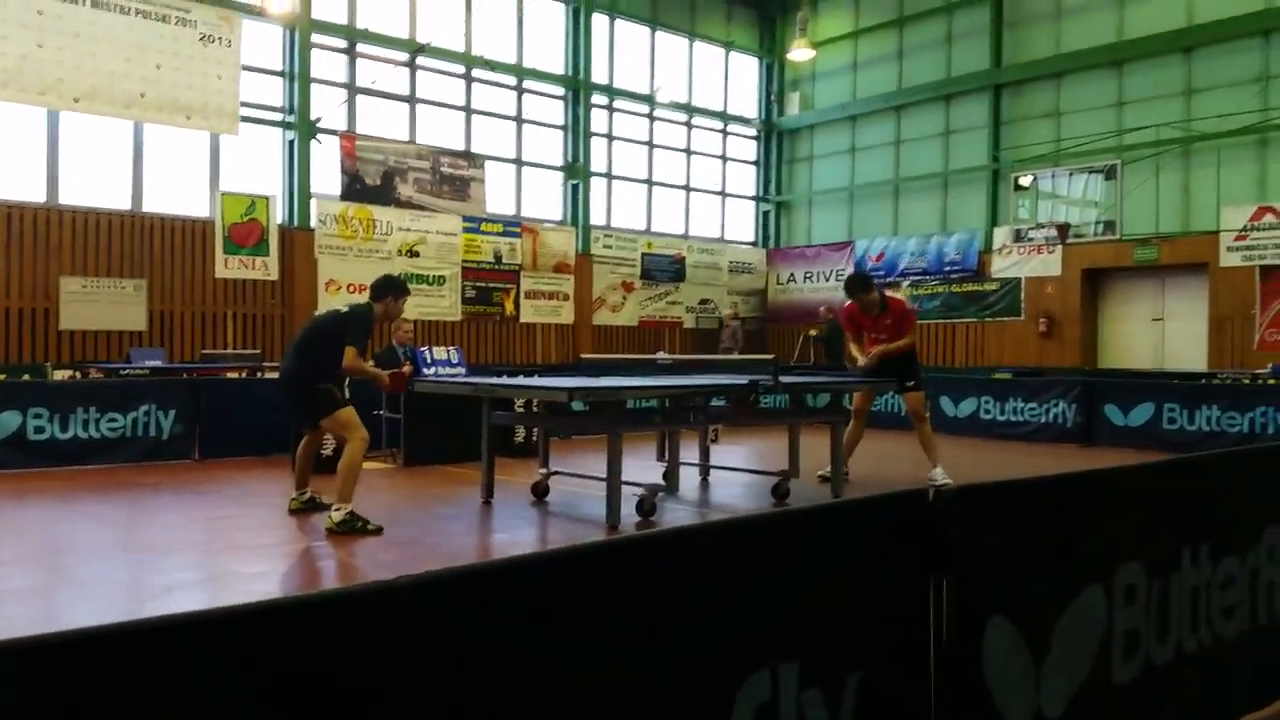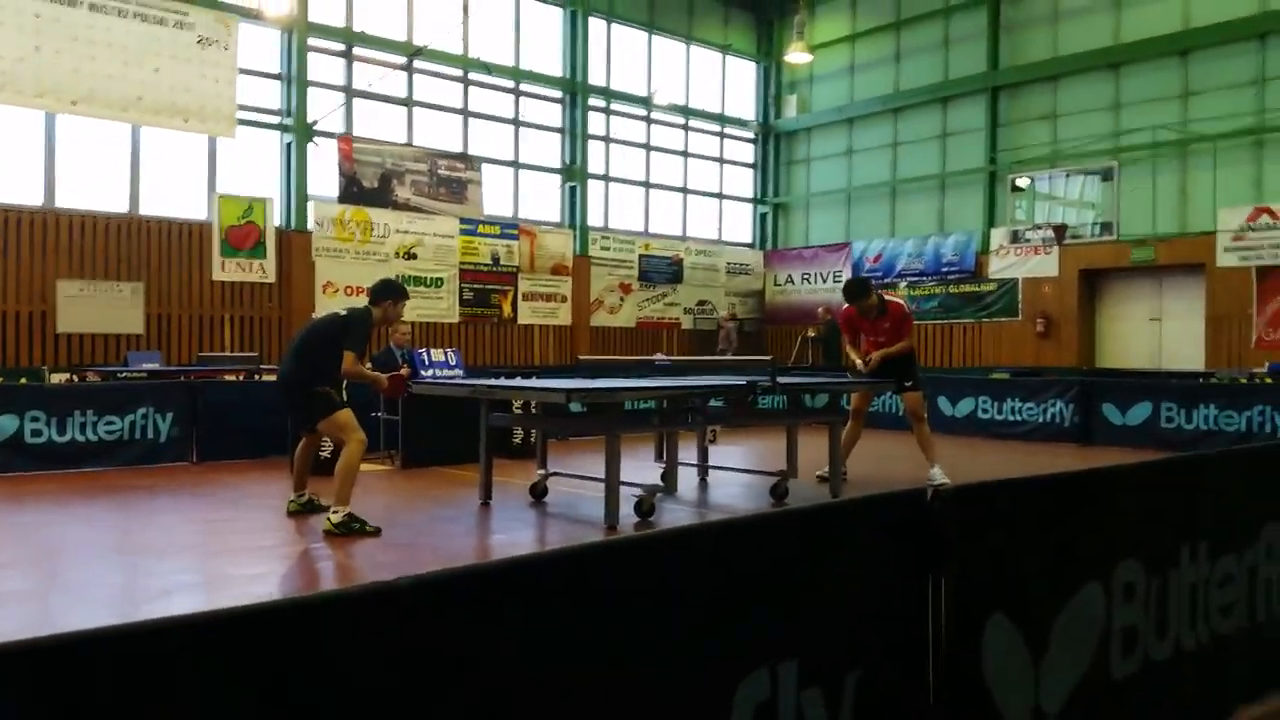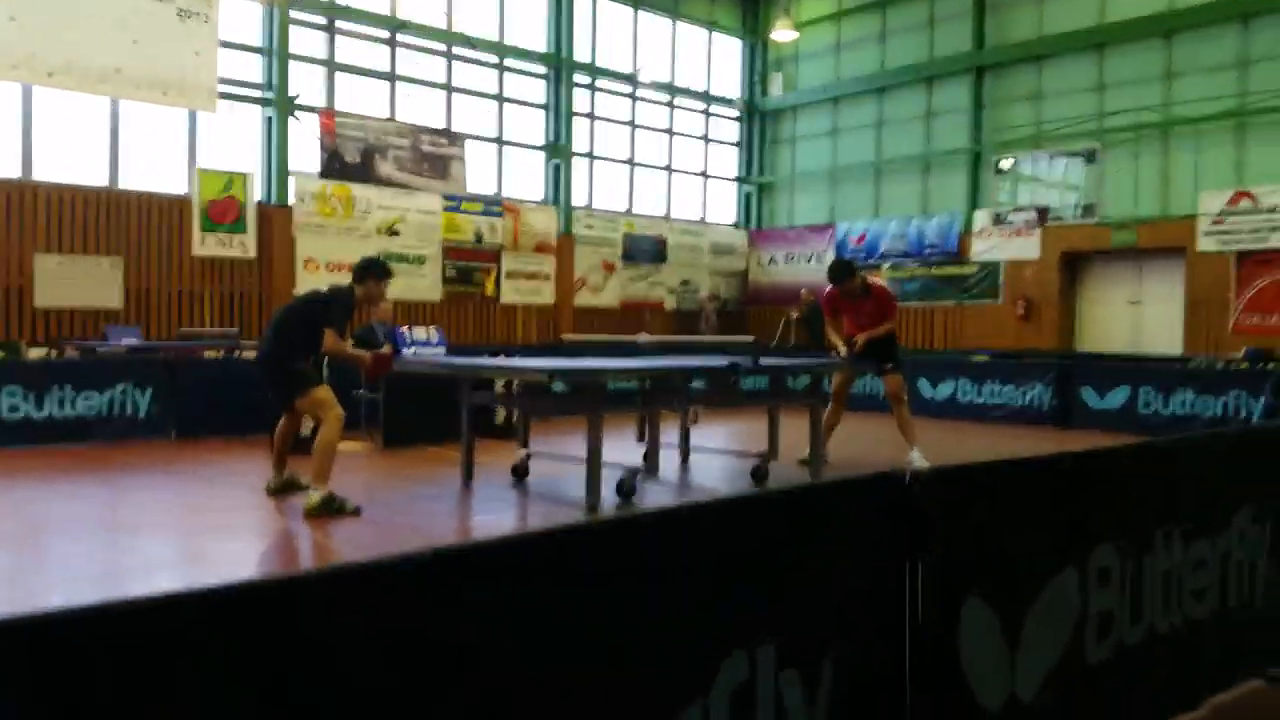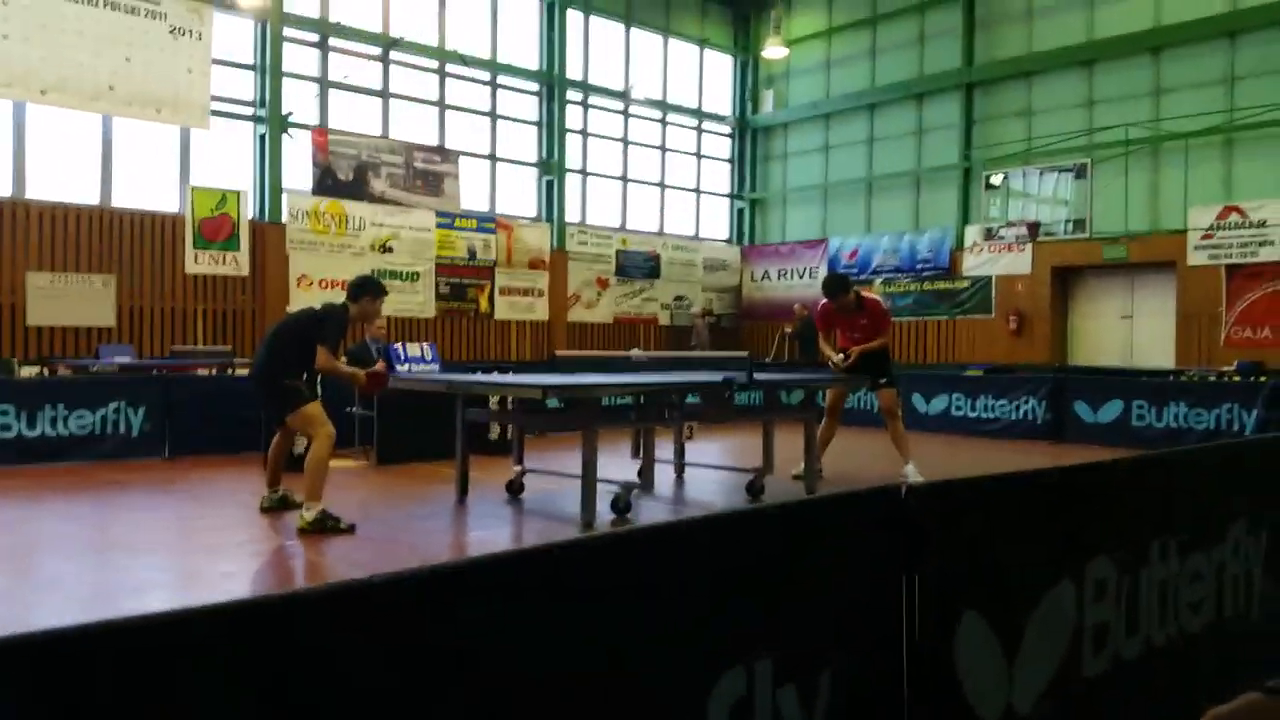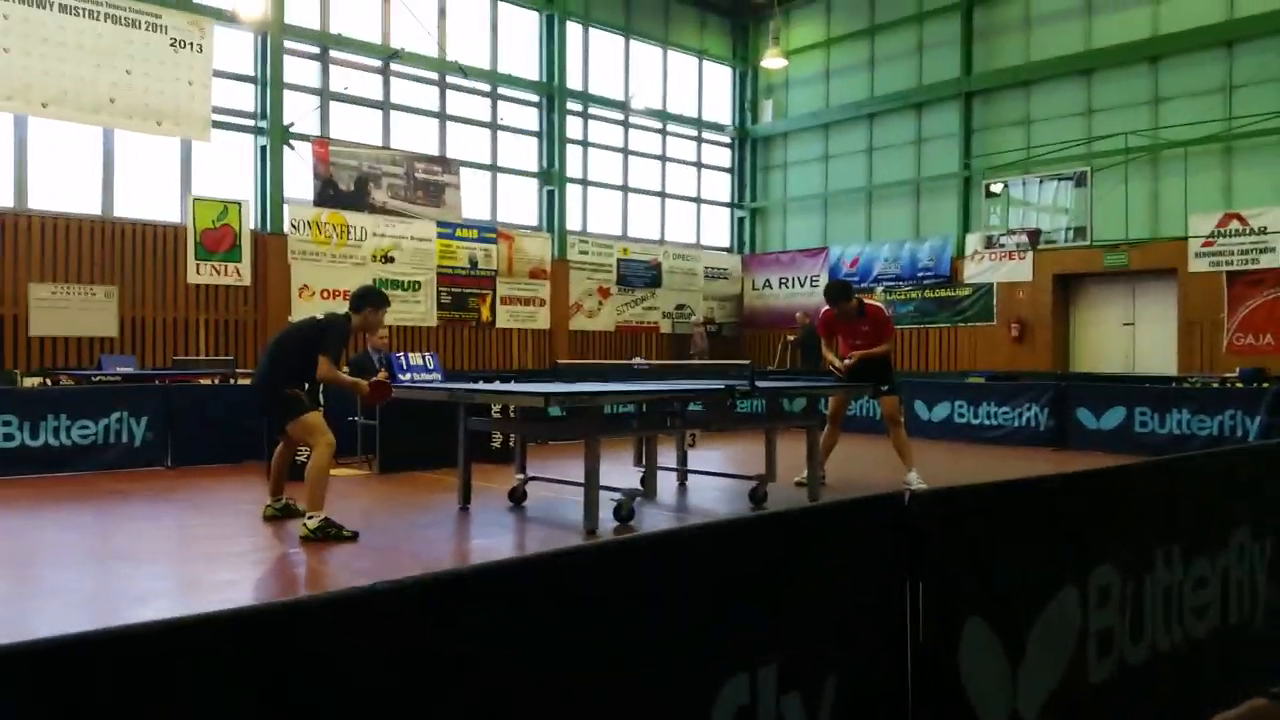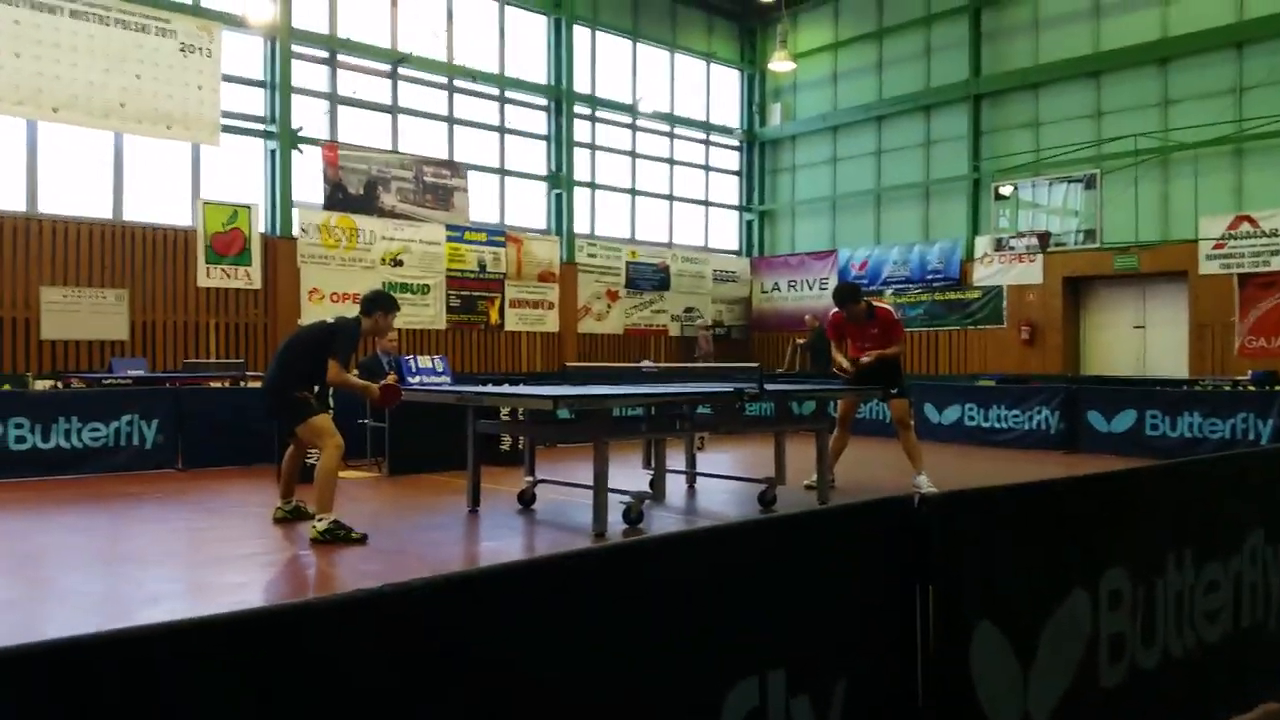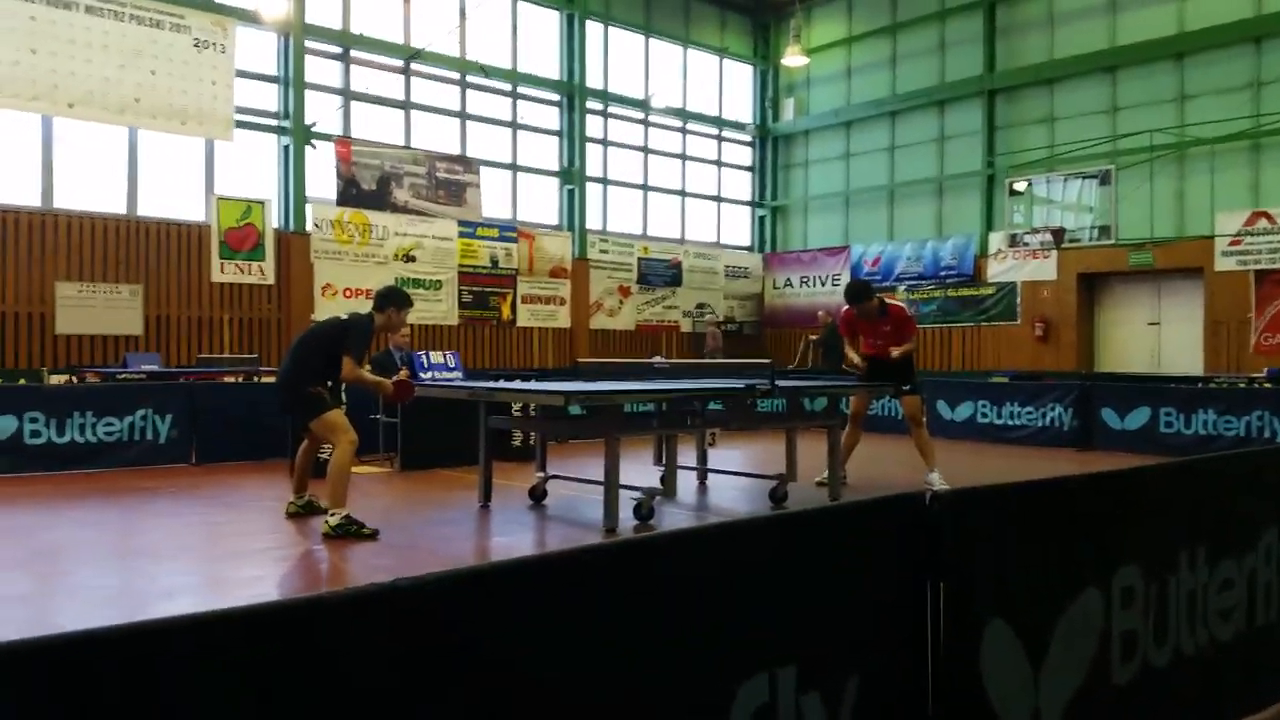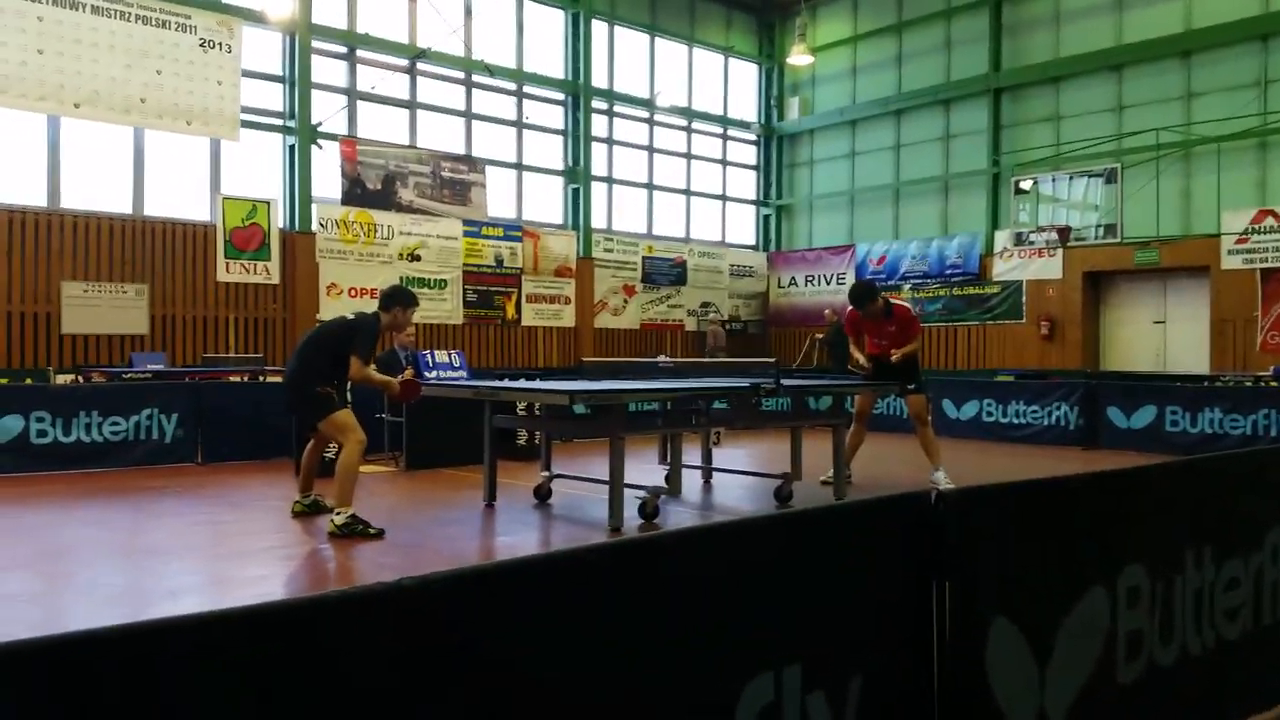
dt=0.1s
person 1, frame 1
left shoulder: (356, 313)
right shoulder: (363, 317)
right elbow: (350, 364)
left wrist: (376, 375)
right wrist: (376, 375)
left hip: (296, 374)
right hip: (309, 379)
left knee: (315, 434)
right knee: (357, 437)
left ankle: (301, 497)
right ankle: (341, 515)
person 1, frame 2
left shoulder: (355, 317)
right shoulder: (362, 321)
right elbow: (348, 369)
left wrist: (374, 378)
right wrist: (375, 378)
left hip: (293, 377)
right hip: (307, 382)
left knee: (313, 436)
right knee: (355, 439)
left ankle: (299, 499)
right ankle: (339, 516)
person 1, frame 3
left shoulder: (338, 295)
right shoulder: (344, 299)
left elbow: (324, 343)
right elbow: (330, 346)
left wrist: (357, 356)
right wrist: (358, 356)
left hip: (274, 354)
right hip: (286, 358)
left knee: (293, 414)
right knee: (333, 417)
left ankle: (279, 477)
right ankle: (319, 495)
person 1, frame 4
left shoulder: (331, 312)
right shoulder: (337, 317)
left elbow: (317, 360)
right elbow: (323, 363)
left wrist: (351, 374)
right wrist: (352, 373)
left hip: (268, 371)
right hip: (278, 375)
left knee: (287, 431)
right knee: (324, 434)
left ankle: (273, 496)
right ankle: (312, 513)
person 1, frame 5
left shoulder: (334, 323)
right shoulder: (339, 327)
left elbow: (321, 370)
right elbow: (324, 374)
left wrist: (355, 384)
right wrist: (354, 383)
left hip: (271, 380)
right hip: (279, 384)
left knee: (290, 440)
right knee: (324, 443)
left ankle: (276, 504)
right ankle: (314, 522)
person 1, frame 6
left shoulder: (344, 326)
right shoulder: (349, 331)
left elbow: (331, 374)
right elbow: (334, 377)
left wrist: (365, 387)
right wrist: (364, 387)
left hip: (281, 384)
right hip: (289, 387)
left knee: (301, 442)
right knee: (332, 445)
left ankle: (286, 506)
right ankle: (324, 524)
person 1, frame 7
left shoulder: (357, 323)
right shoulder: (362, 327)
left elbow: (347, 369)
right elbow: (348, 373)
left wrist: (378, 383)
right wrist: (378, 383)
left hip: (294, 379)
right hip: (302, 383)
left knee: (315, 438)
right knee: (346, 440)
left ankle: (299, 501)
right ankle: (336, 519)
person 1, frame 8
left shoulder: (364, 322)
right shoulder: (369, 326)
left elbow: (355, 369)
right elbow: (356, 373)
left wrist: (385, 382)
right wrist: (386, 382)
left hip: (301, 379)
right hip: (310, 383)
left knee: (321, 438)
right knee: (354, 440)
left ankle: (305, 500)
right ankle: (342, 518)
person 2, frame 1
left shoulder: (899, 304)
right shoulder: (850, 310)
left elbow: (910, 339)
right elbow: (853, 341)
left wrist: (883, 349)
right wrist: (859, 356)
left hip: (903, 358)
right hip: (873, 360)
left knee: (919, 414)
right knee: (858, 412)
left ankle: (936, 469)
right ankle: (841, 465)
person 2, frame 2
left shoulder: (898, 307)
right shoulder: (848, 313)
left elbow: (908, 343)
right elbow: (849, 344)
left wrist: (883, 353)
right wrist: (857, 361)
left hip: (900, 359)
right hip: (871, 361)
left knee: (917, 414)
right knee: (856, 412)
left ankle: (934, 469)
person 2, frame 3
left shoulder: (881, 289)
right shoulder: (831, 294)
left elbow: (891, 324)
right elbow: (830, 326)
left wrist: (867, 337)
right wrist: (839, 344)
left hip: (882, 342)
right hip: (852, 342)
left knee: (896, 396)
right knee: (837, 394)
left ankle: (914, 452)
person 2, frame 4
left shoulder: (874, 303)
right shoulder: (825, 308)
left elbow: (886, 338)
right elbow: (823, 340)
left wrist: (861, 349)
right wrist: (833, 356)
left hip: (875, 356)
right hip: (846, 356)
left knee: (890, 411)
right knee: (831, 409)
left ankle: (908, 466)
person 2, frame 5
left shoulder: (877, 311)
right shoulder: (827, 315)
left elbow: (889, 345)
right elbow: (826, 346)
left wrist: (864, 354)
right wrist: (834, 360)
left hip: (877, 363)
right hip: (848, 364)
left knee: (893, 418)
right knee: (833, 417)
left ankle: (911, 473)
person 2, frame 6
left shoulder: (886, 313)
right shoulder: (836, 317)
left elbow: (899, 347)
right elbow: (835, 348)
left wrist: (878, 354)
right wrist: (843, 361)
left hip: (887, 366)
right hip: (857, 367)
left knee: (903, 422)
right knee: (842, 420)
left ankle: (920, 476)
person 2, frame 7
left shoulder: (898, 310)
right shoulder: (848, 314)
left elbow: (912, 342)
right elbow: (848, 345)
left wrist: (900, 351)
right wrist: (855, 356)
left hip: (899, 363)
right hip: (870, 362)
left knee: (915, 418)
right knee: (855, 416)
left ankle: (932, 473)
right ankle: (838, 470)
person 2, frame 8
left shoulder: (903, 310)
right shoulder: (853, 314)
left elbow: (916, 343)
right elbow: (853, 344)
left wrist: (901, 353)
right wrist: (860, 357)
left hip: (904, 363)
right hip: (875, 362)
left knee: (920, 417)
right knee: (860, 415)
left ankle: (938, 472)
